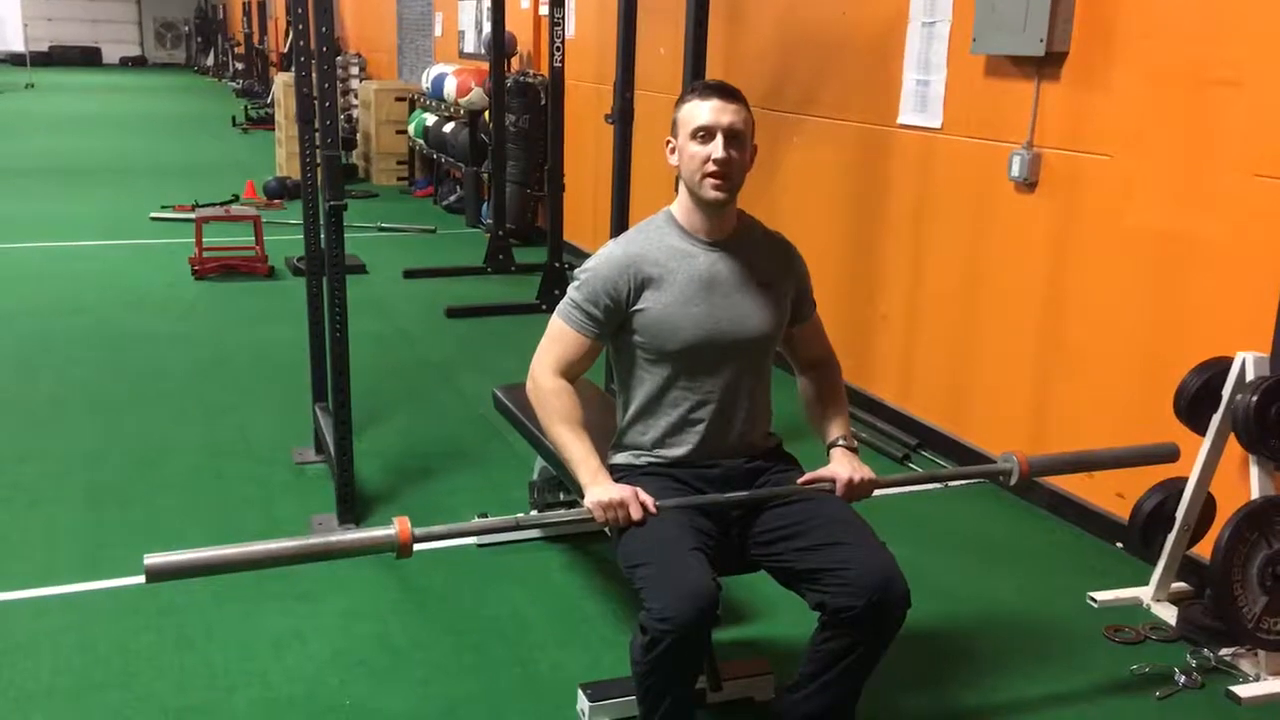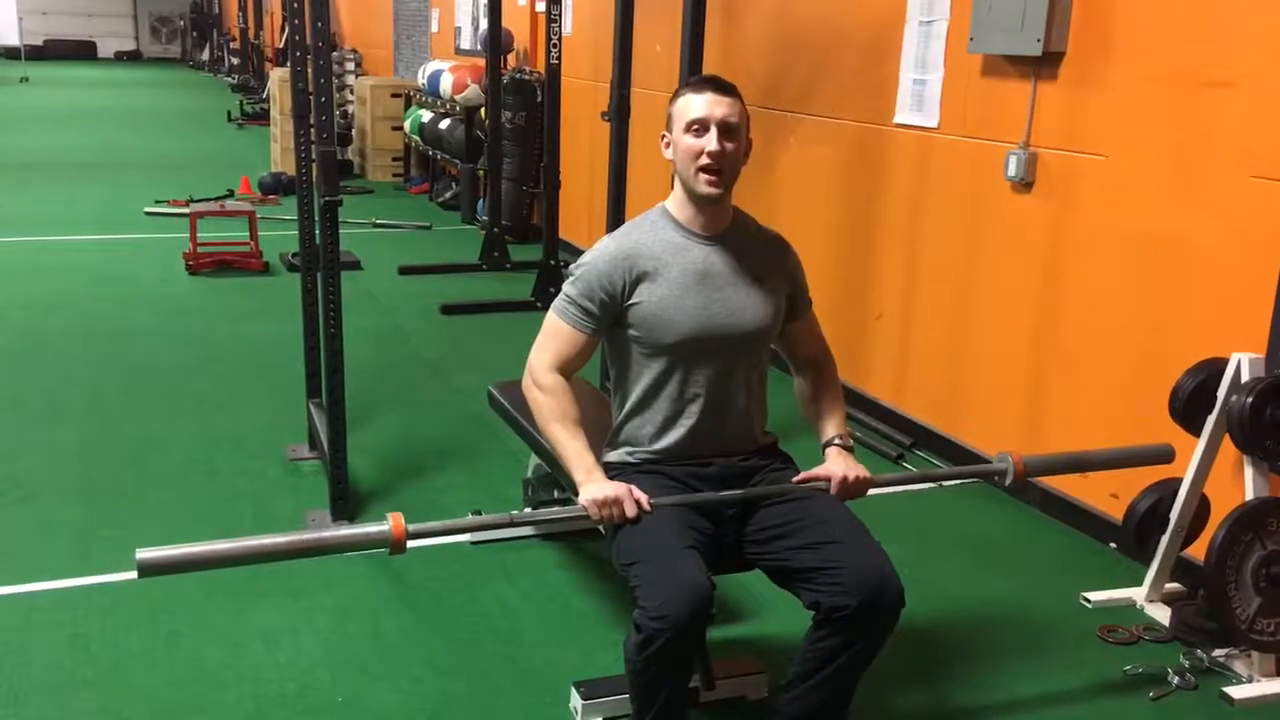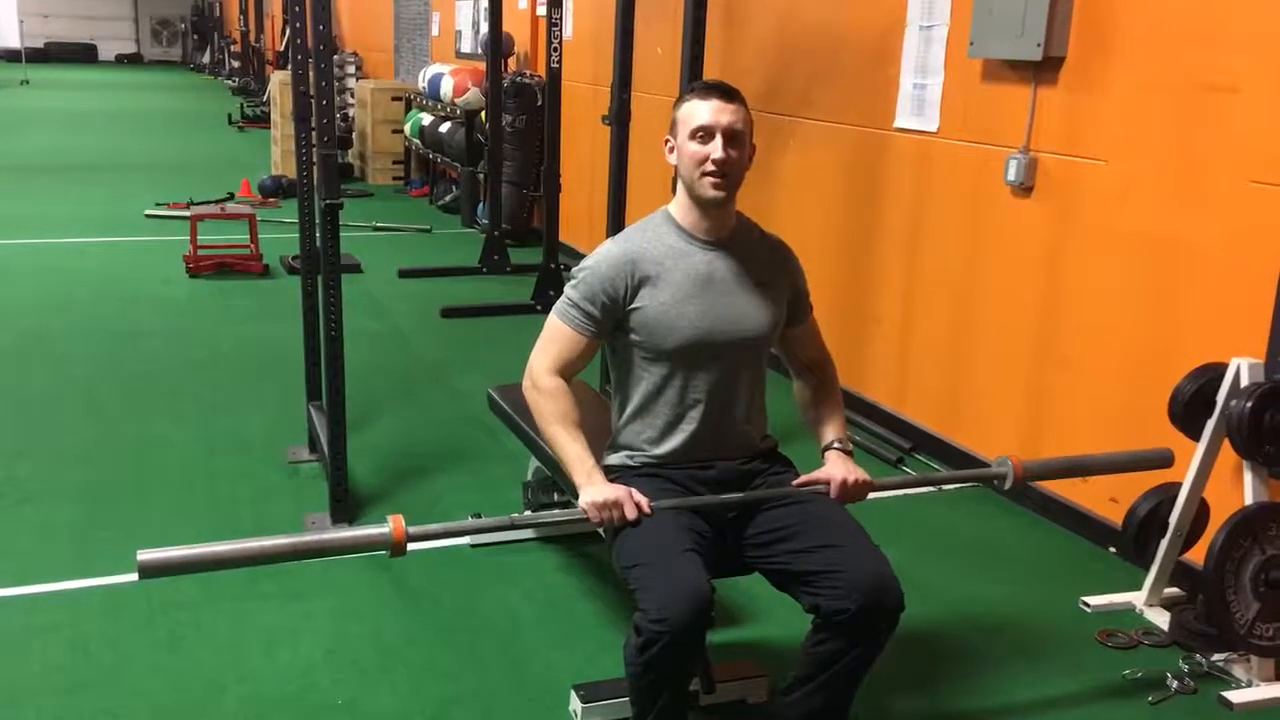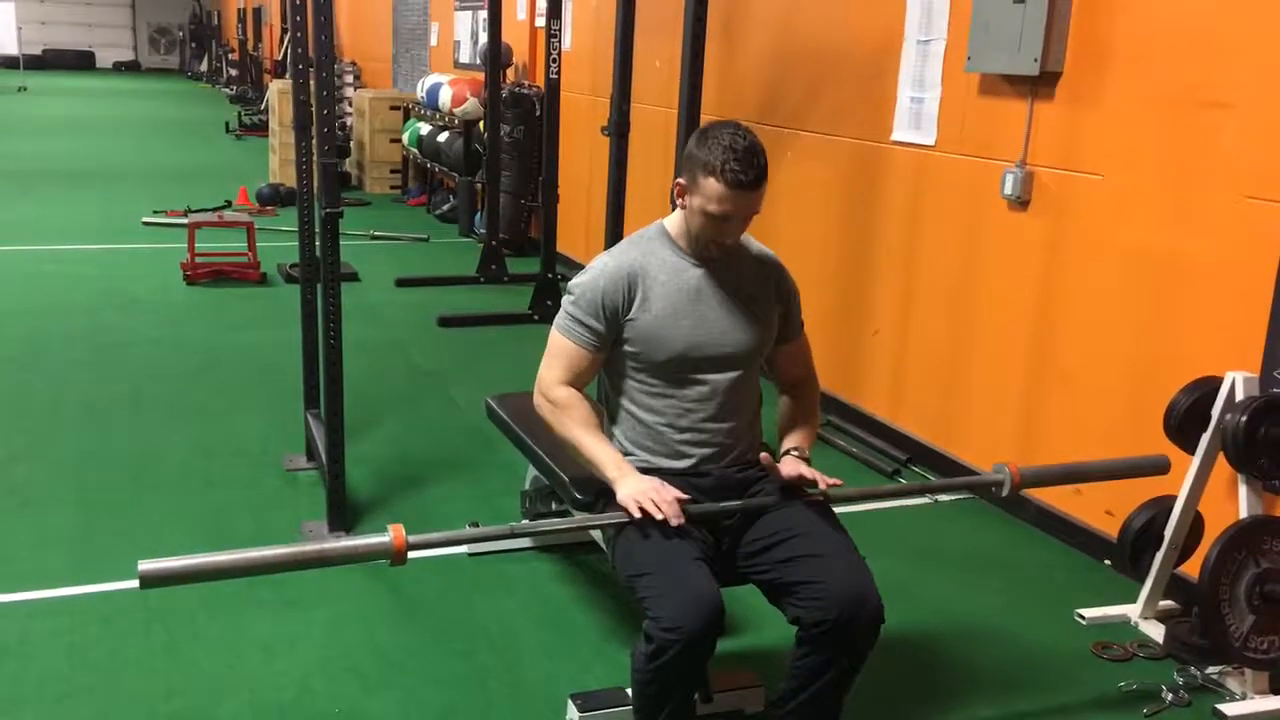
dt=1s
person 1, frame 1
left shoulder: (779, 257)
right shoulder: (625, 263)
left elbow: (816, 362)
right elbow: (548, 376)
left wrist: (842, 446)
right wrist: (596, 480)
left hip: (761, 470)
right hip: (657, 477)
left knee: (878, 592)
right knee: (683, 606)
person 1, frame 2
left shoulder: (773, 254)
right shoulder: (621, 257)
left elbow: (811, 361)
right elbow: (544, 374)
left wrist: (836, 444)
right wrist: (591, 478)
left hip: (757, 468)
right hip: (652, 475)
left knee: (874, 591)
right knee: (678, 603)
person 1, frame 3
left shoulder: (774, 259)
right shoulder: (623, 261)
left elbow: (811, 365)
right elbow: (544, 377)
left wrist: (835, 449)
right wrist: (591, 480)
left hip: (756, 471)
right hip: (653, 478)
left knee: (873, 594)
right knee: (678, 607)
person 1, frame 4
left shoulder: (768, 274)
right shoulder: (617, 275)
left elbow: (797, 381)
right elbow: (554, 391)
left wrist: (794, 451)
right wrist: (624, 476)
left hip: (751, 480)
right hip: (656, 487)
left knee: (852, 606)
right knee: (688, 615)
